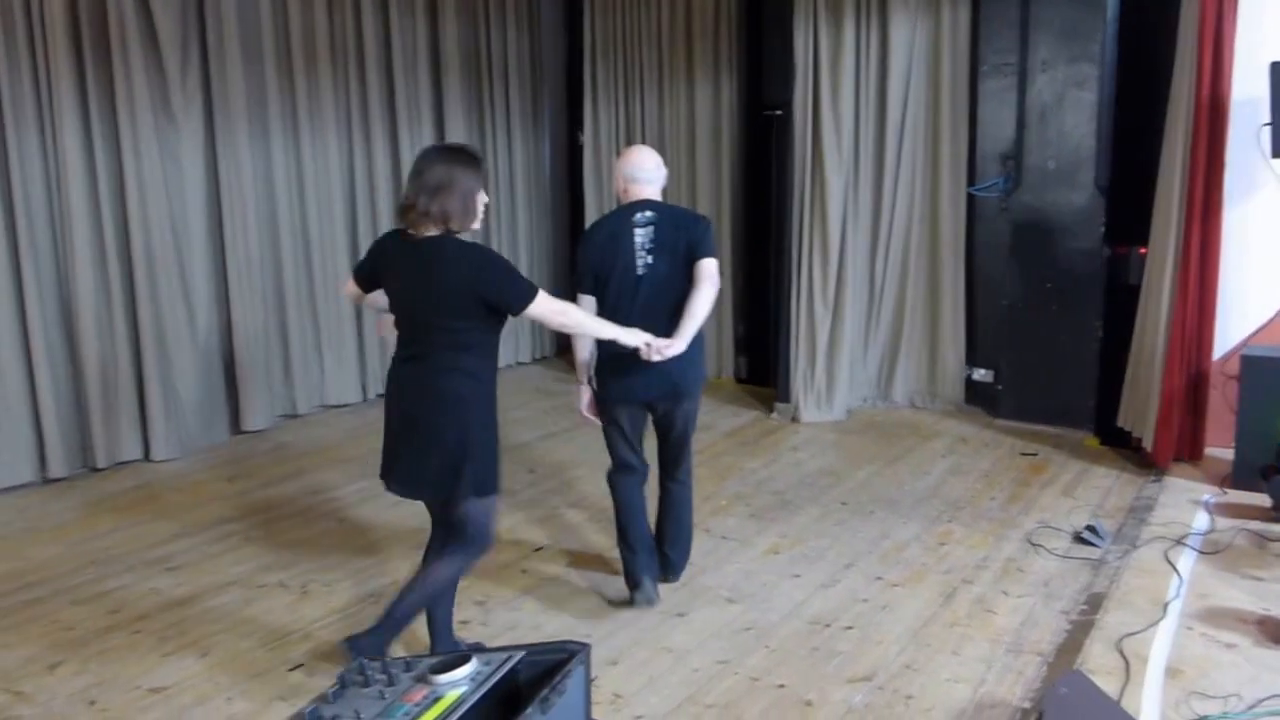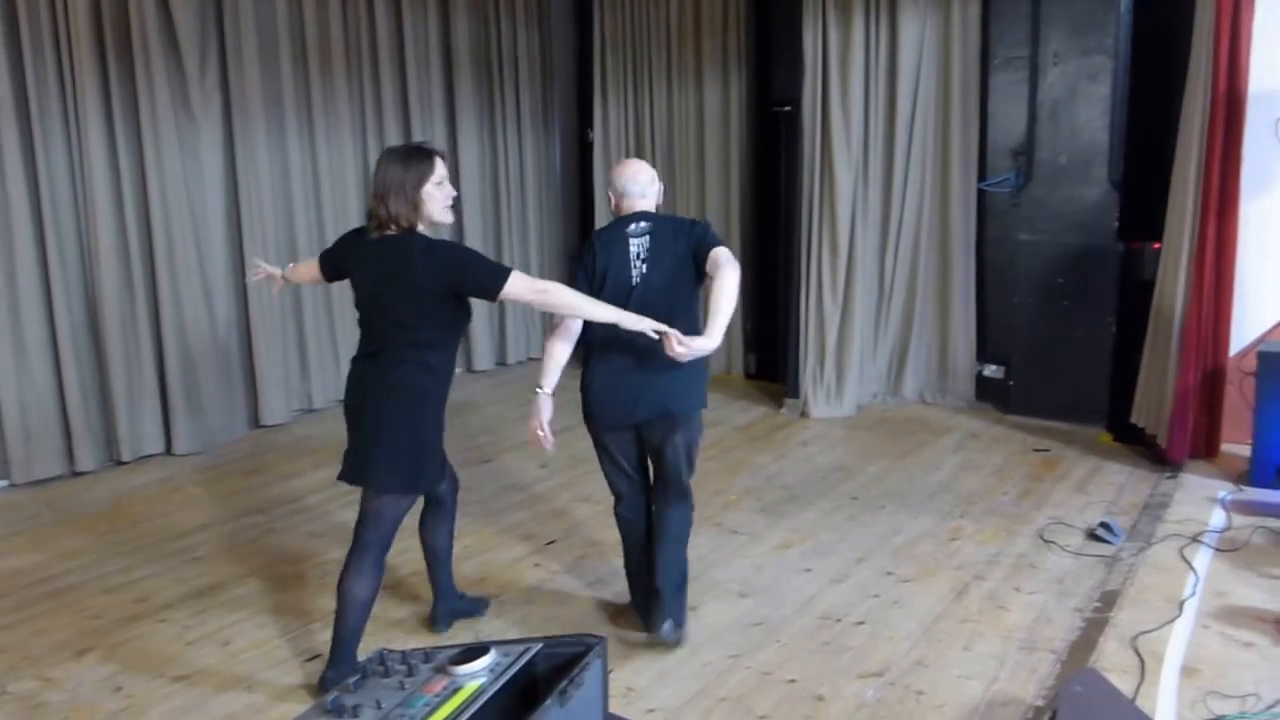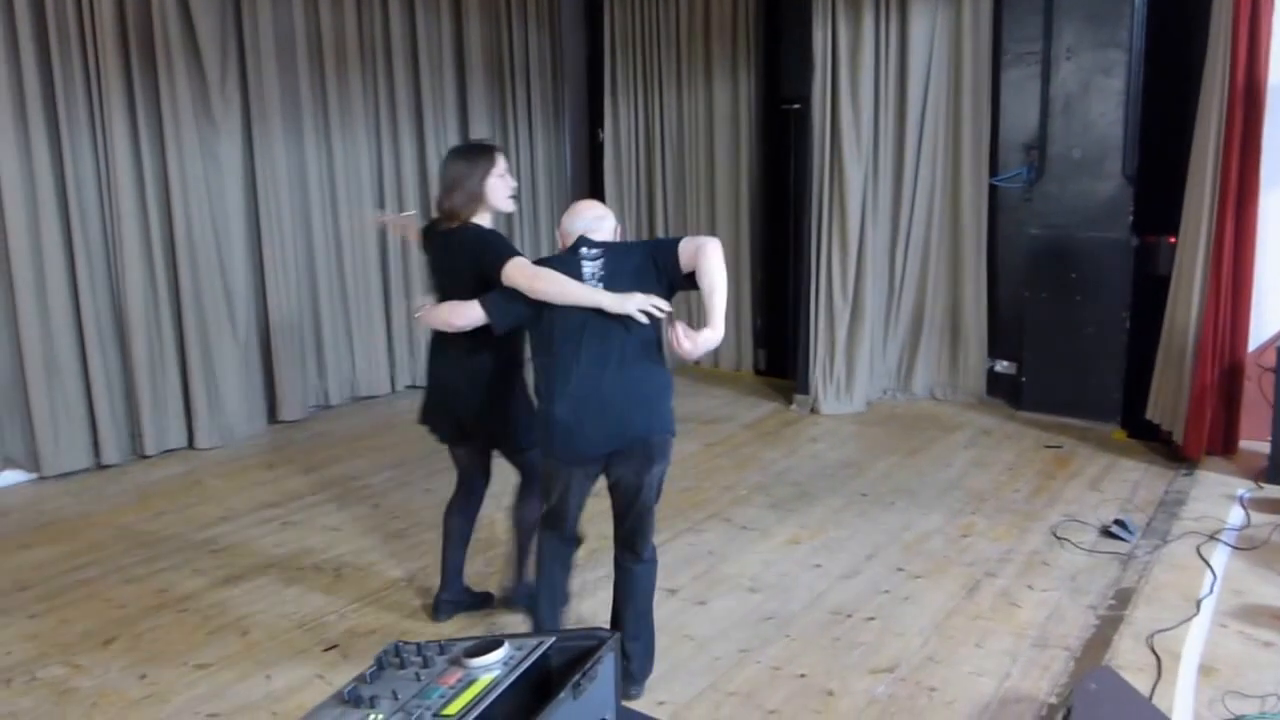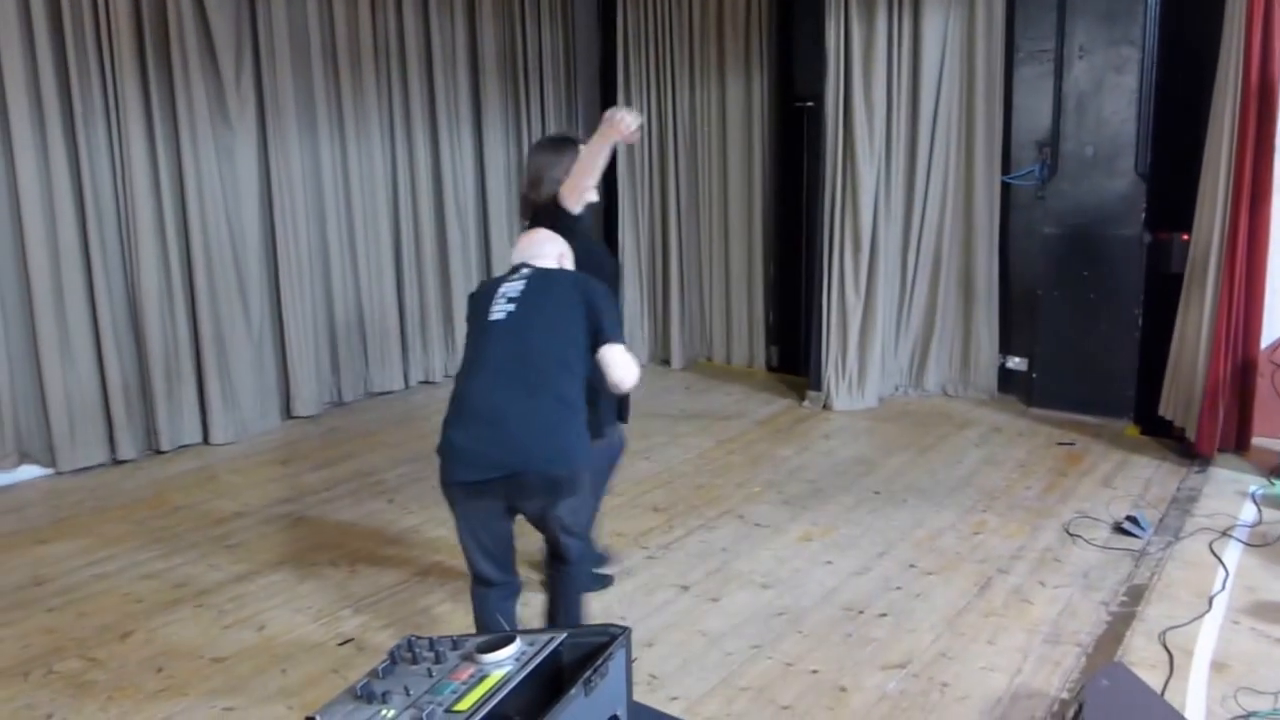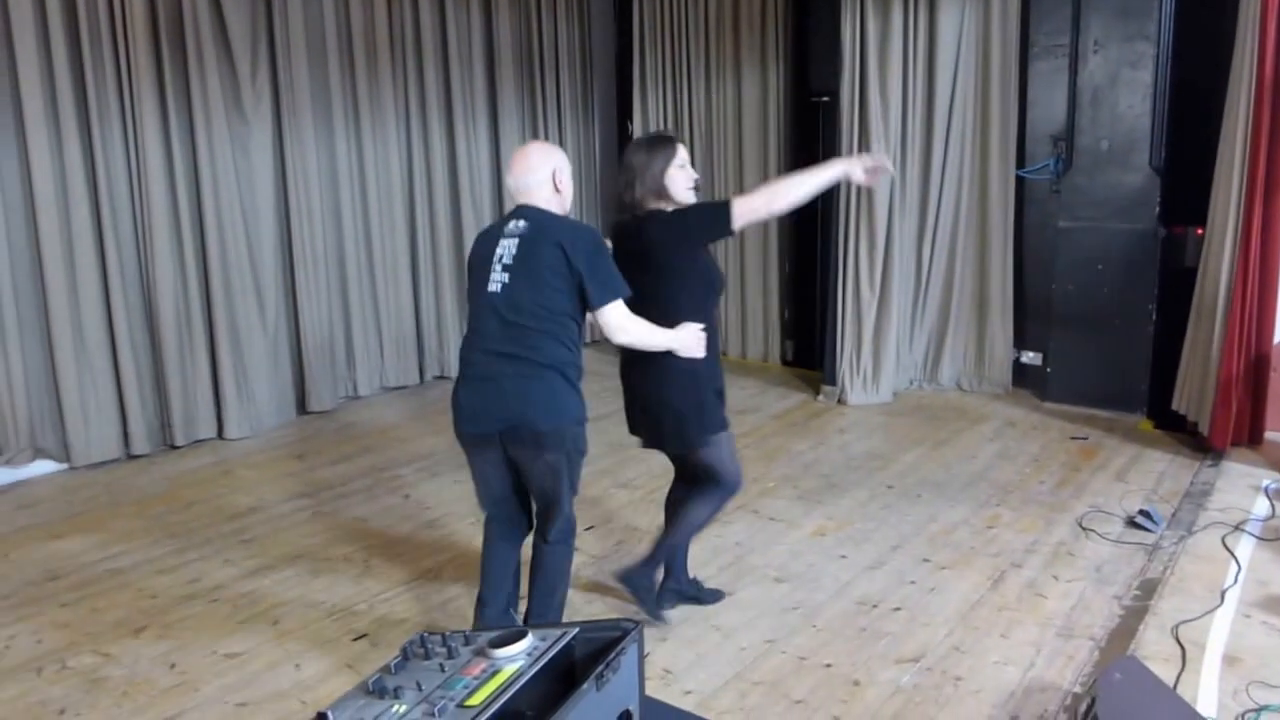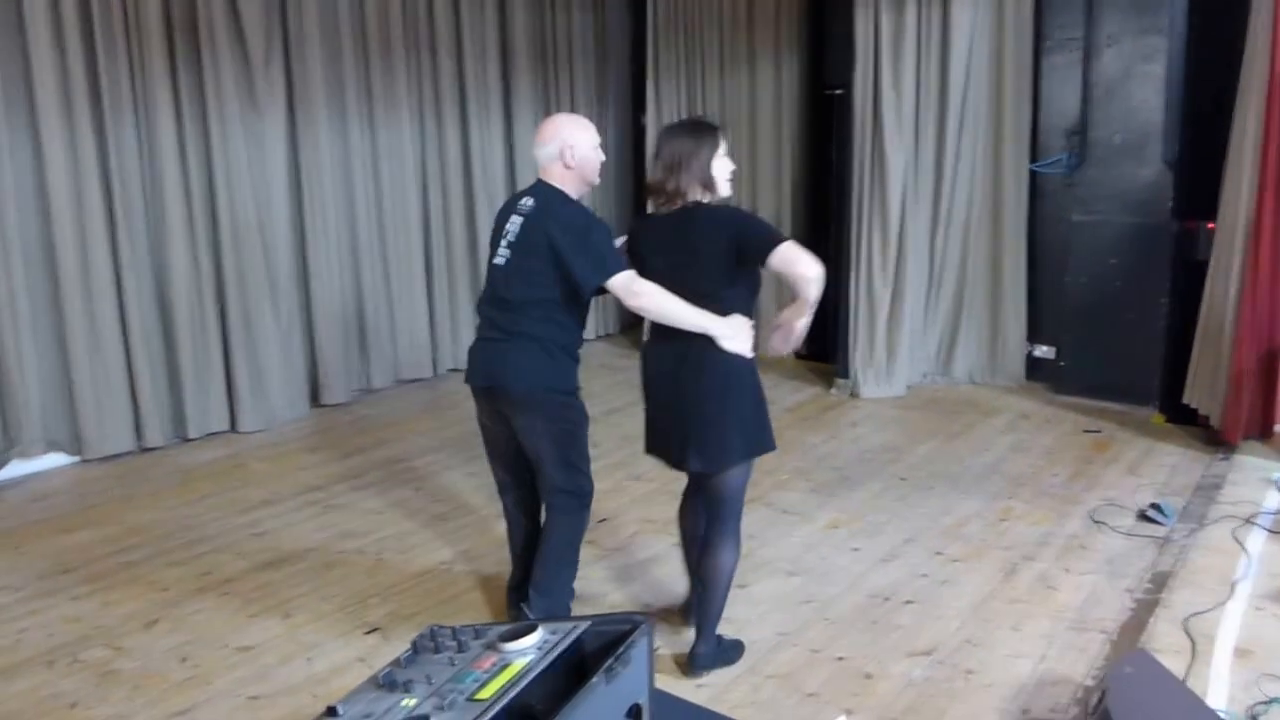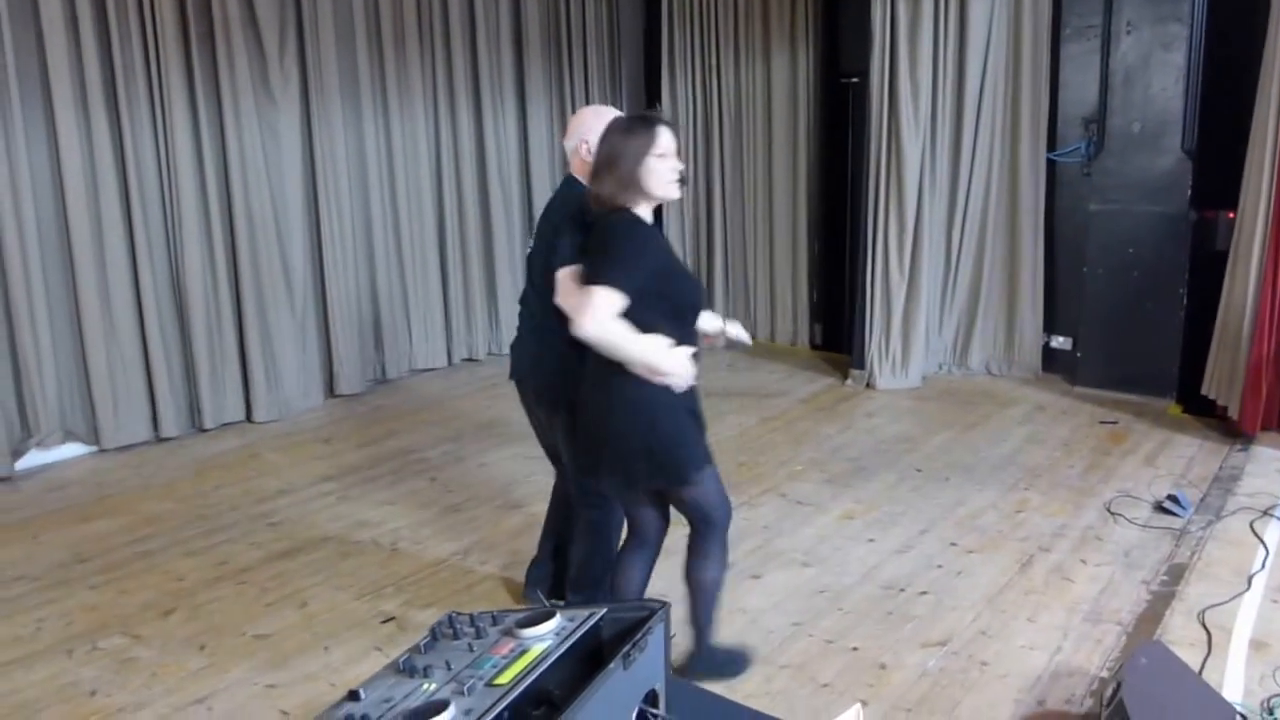
dt=0.5s
person 1, frame 1
left shoulder: (393, 247)
right shoulder: (474, 262)
left elbow: (354, 291)
right elbow: (554, 313)
right wrist: (622, 334)
left hip: (410, 402)
right hip: (455, 409)
left knee: (447, 527)
right knee: (470, 536)
left ankle: (442, 644)
right ankle: (378, 637)
person 1, frame 2
left shoulder: (361, 245)
right shoulder: (442, 259)
left elbow: (310, 270)
right elbow: (538, 293)
left wrist: (278, 273)
right wrist: (623, 316)
left hip: (373, 396)
right hip: (403, 406)
left knee: (443, 487)
right knee: (374, 537)
left ankle: (446, 600)
right ankle: (339, 666)
person 1, frame 3
left shoulder: (442, 234)
right shoulder: (484, 245)
left elbow: (417, 232)
right elbow: (530, 278)
right wrist: (610, 300)
left hip: (451, 378)
right hip: (489, 382)
left knee: (470, 481)
right knee: (538, 473)
left ankle: (450, 591)
right ankle: (521, 584)
person 1, frame 4
left shoulder: (563, 224)
right shoulder: (556, 223)
right elbow: (577, 184)
right wrist: (606, 134)
left knee: (609, 447)
right knee: (592, 461)
person 1, frame 5
left shoulder: (631, 233)
right shoulder: (674, 228)
right elbow: (767, 202)
right wrist: (841, 167)
left hip: (660, 370)
right hip: (674, 375)
left knee: (694, 475)
right knee: (724, 479)
left ankle: (674, 581)
right ankle: (645, 571)
person 1, frame 6
left shoulder: (644, 232)
right shoulder: (732, 223)
right elbow: (807, 271)
right wrist: (797, 317)
left hip: (664, 375)
right hip: (719, 379)
left knee: (700, 487)
right knee: (726, 511)
left ankle: (696, 596)
right ankle: (707, 644)
person 1, frame 7
left shoulder: (619, 228)
right shoulder: (633, 236)
right elbow: (590, 320)
left wrist: (716, 324)
right wrist: (661, 363)
left hip: (615, 403)
right hip: (644, 406)
left knee: (646, 527)
right knee: (712, 515)
right ankle: (702, 651)
person 2, frame 1
left shoulder: (599, 234)
right shoulder: (693, 225)
left elbow: (585, 315)
right elbow: (708, 282)
left wrist: (585, 381)
right wrist: (679, 341)
left hip: (619, 376)
right hip: (679, 373)
left knee: (626, 471)
right knee: (676, 468)
left ankle: (642, 575)
right ankle: (671, 562)
person 2, frame 2
left shoulder: (596, 246)
right shoulder: (692, 234)
left elbow: (569, 320)
right elbow: (725, 269)
left wrist: (544, 391)
right wrist: (712, 335)
left hip: (610, 398)
right hip: (674, 395)
left knee: (630, 502)
right knee: (673, 497)
left ankle: (649, 602)
right ankle: (665, 609)
person 2, frame 3
left shoulder: (541, 274)
right shoulder: (647, 256)
left elbow: (464, 316)
right elbow: (706, 248)
left wrist: (429, 315)
right wrist: (714, 327)
left hip: (571, 428)
right hip: (643, 424)
left knee: (557, 530)
right knee: (635, 543)
right ankle: (631, 668)
person 2, frame 4
left shoulder: (484, 295)
right shoulder: (586, 289)
right elbow: (621, 378)
right wrist: (629, 367)
left hip: (467, 455)
right hip: (552, 455)
left knee: (491, 579)
right knee: (568, 553)
person 2, frame 5
left shoulder: (485, 242)
right shoulder: (577, 239)
right elbow: (619, 330)
right wrist: (673, 339)
left hip: (476, 406)
right hip: (546, 409)
left knee: (504, 521)
right knee: (555, 526)
left ankle: (494, 636)
person 2, frame 6
left shoulder: (517, 208)
right shoulder: (572, 221)
right elbow: (634, 294)
left wrist: (609, 253)
right wrist: (718, 327)
left hip: (489, 369)
right hip: (540, 378)
left knee: (518, 489)
right knee: (570, 494)
left ankle: (523, 596)
right ankle: (546, 612)
person 2, frame 7
left shoulder: (575, 203)
right shoulder: (575, 211)
left hip: (540, 365)
right hip: (560, 371)
left knee: (575, 476)
right knee: (597, 487)
left ankle: (546, 582)
right ankle: (586, 603)
